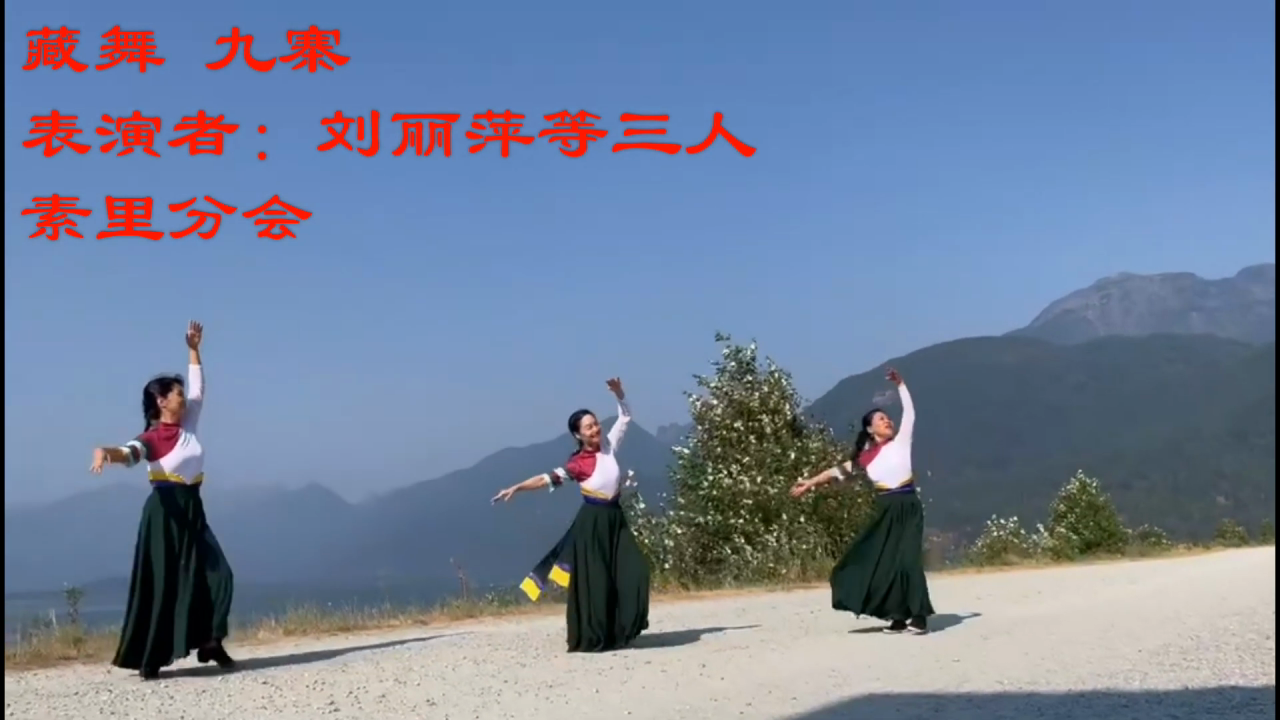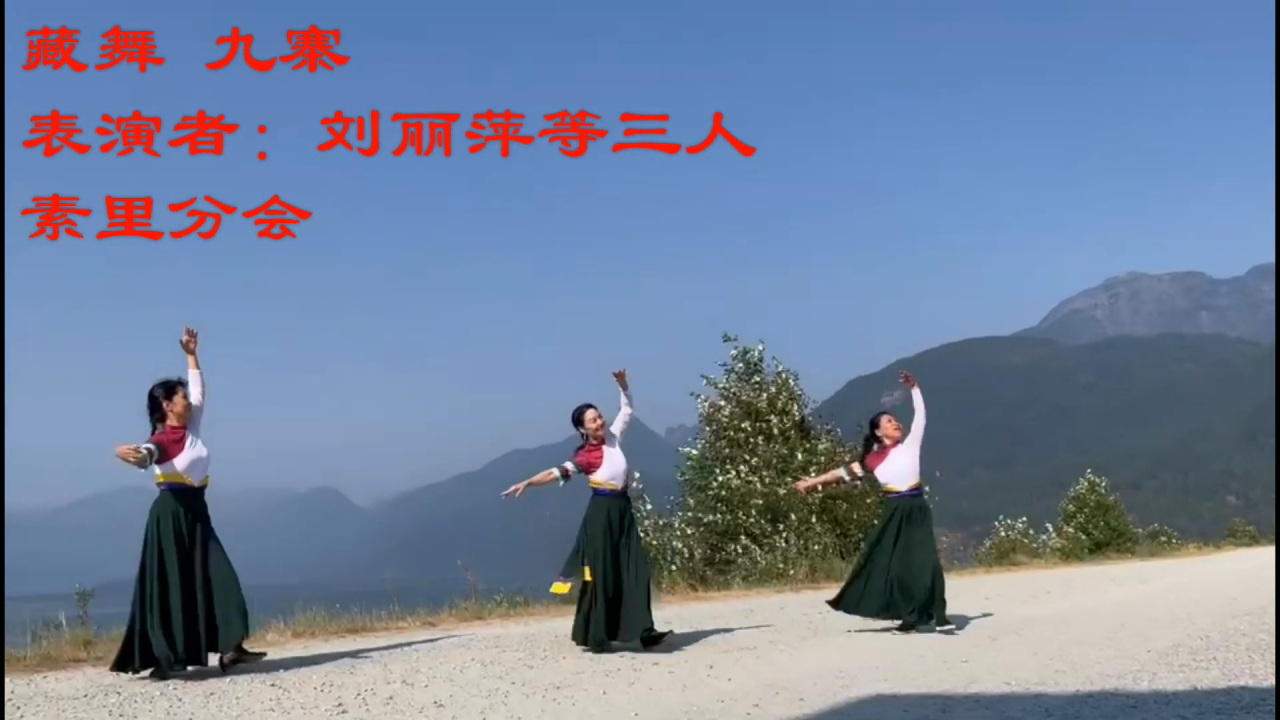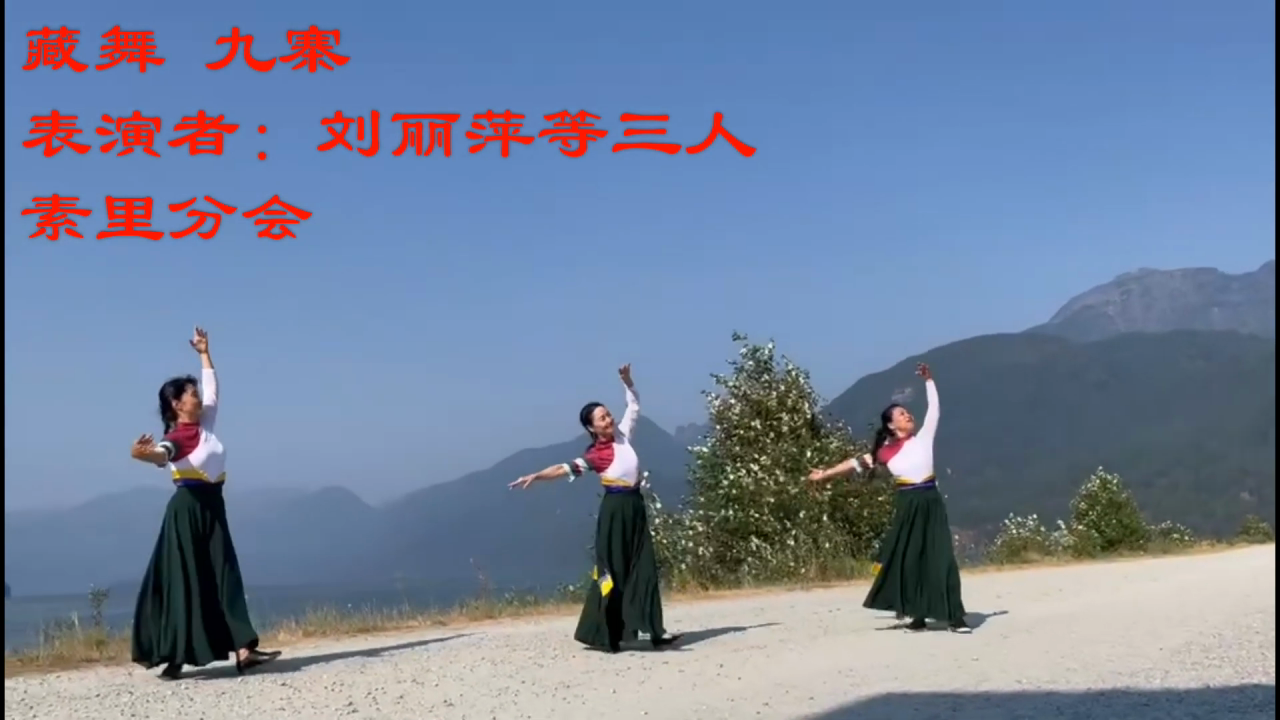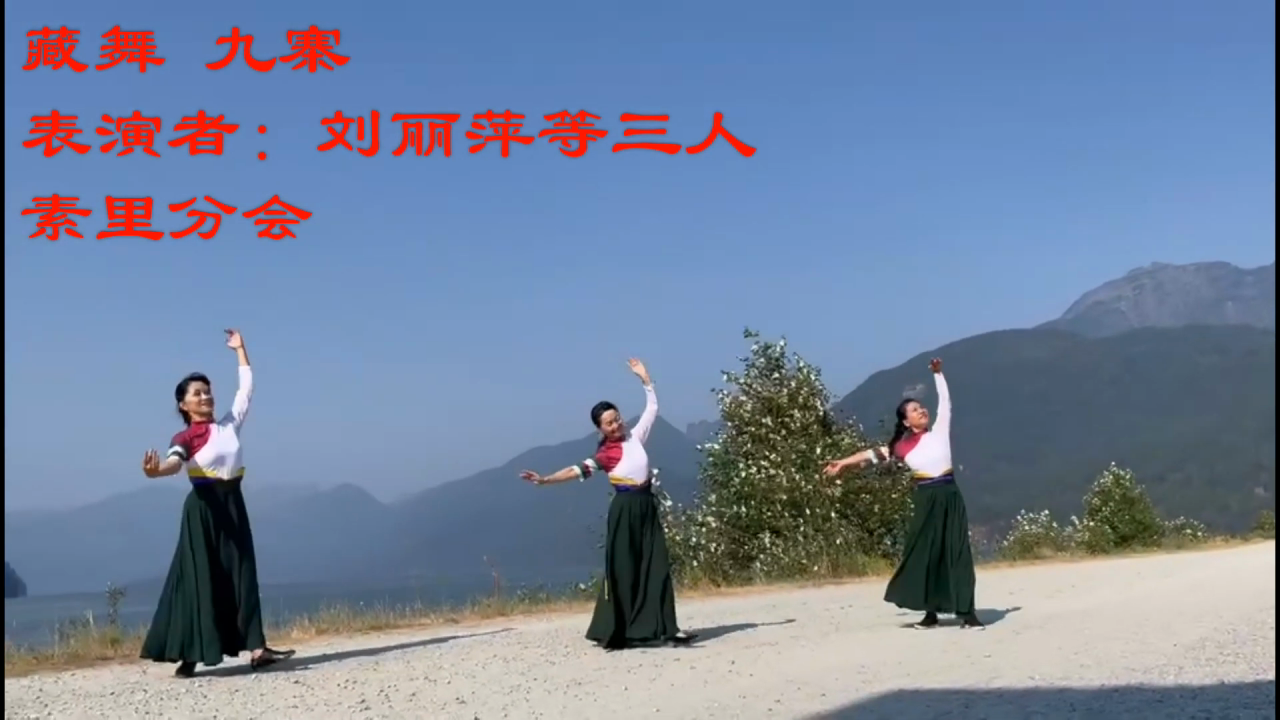
dt=0.2s
person 1, frame 1
left shoulder: (188, 427)
right shoulder: (151, 439)
left elbow: (196, 387)
right elbow: (124, 453)
left wrist: (194, 349)
right wrist: (103, 451)
left hip: (192, 509)
right hip: (165, 510)
left knee: (213, 576)
right knee: (162, 581)
left ankle: (209, 643)
right ankle: (153, 658)
person 1, frame 2
left shoulder: (191, 429)
right shoulder: (160, 441)
left elbow: (198, 392)
right elbow: (140, 456)
left wrist: (191, 355)
right wrist: (128, 453)
left hip: (197, 513)
right hip: (171, 514)
left knee: (218, 577)
right knee: (170, 585)
left ankle: (230, 648)
right ankle: (162, 659)
person 1, frame 3
left shoulder: (206, 427)
right shoulder: (174, 438)
left elbow: (212, 390)
right elbow: (159, 455)
left wrist: (204, 353)
right wrist: (141, 452)
left hip: (213, 509)
right hip: (188, 510)
left knee: (225, 579)
right knee: (185, 582)
left ankle: (243, 651)
right ankle: (175, 658)
person 1, frame 4
left shoulder: (228, 425)
right shoulder: (184, 439)
left elbow: (246, 389)
right elbow: (173, 463)
left wrist: (240, 351)
right wrist: (156, 469)
left hip: (234, 506)
right hip: (204, 509)
left knee: (241, 577)
right knee: (201, 580)
left ankle: (256, 649)
right ankle: (190, 656)
person 2, frame 1
left shoulder: (609, 446)
right shoulder: (577, 463)
left elbow: (625, 417)
right elbow: (547, 479)
left wrist: (619, 393)
right wrist: (516, 488)
left hip: (615, 518)
right hip: (592, 520)
left knee: (635, 570)
right knee: (595, 580)
left ankle: (623, 629)
right ankle: (592, 638)
person 2, frame 2
left shoulder: (613, 438)
right shoulder: (584, 456)
left elbow: (627, 409)
right elbow: (556, 473)
left wrist: (623, 385)
right wrist: (527, 483)
left hip: (624, 510)
right hip: (603, 512)
left knee: (636, 570)
right knee: (603, 574)
left ankle: (643, 630)
right ankle: (598, 637)
person 2, frame 3
left shoulder: (623, 436)
right shoulder: (594, 455)
left elbow: (634, 406)
right elbow: (565, 468)
left wrist: (627, 381)
right wrist: (535, 476)
left hip: (636, 507)
right hip: (615, 509)
left knee: (644, 570)
right knee: (614, 573)
left ankle: (654, 631)
right ankle: (606, 635)
person 2, frame 4
left shoulder: (635, 437)
right shoulder: (603, 455)
left elbow: (652, 408)
right elbow: (576, 471)
left wrist: (644, 378)
right wrist: (544, 479)
left hip: (648, 507)
right hip: (625, 509)
left knee: (657, 567)
right knee: (623, 571)
left ankle: (666, 629)
right ankle: (617, 633)
person 3, frame 1
left shoulder: (901, 442)
right shoulder: (865, 456)
left elbow: (909, 412)
right elbow: (839, 471)
left wrist: (900, 384)
right wrist: (809, 484)
left hip: (907, 506)
right hip: (886, 509)
left knee: (907, 558)
right knee: (881, 560)
left ankle: (918, 615)
right ankle: (900, 616)
person 3, frame 2
left shoulder: (910, 445)
right shoulder: (873, 459)
left elbow: (921, 416)
right elbow: (845, 472)
left wrist: (914, 388)
right wrist: (814, 482)
left hip: (917, 509)
right hip: (894, 512)
left knee: (926, 561)
right knee: (893, 564)
left ankle: (938, 615)
right ankle: (908, 618)
person 3, frame 3
left shoulder: (923, 437)
right shoulder: (886, 452)
left elbow: (934, 409)
right elbow: (858, 463)
left wrist: (928, 380)
right wrist: (826, 473)
left hip: (931, 501)
right hip: (907, 504)
left knee: (942, 557)
right knee: (908, 558)
left ankle: (955, 616)
right ankle: (918, 615)
person 3, frame 4
left shoulder: (939, 431)
right shoulder: (902, 445)
left elbow: (945, 401)
right elbow: (874, 454)
left wrist: (938, 374)
right wrist: (843, 463)
left hip: (950, 494)
right hip: (926, 497)
left knee: (958, 552)
right knee: (927, 552)
left ankle: (967, 613)
right ankle: (930, 612)
